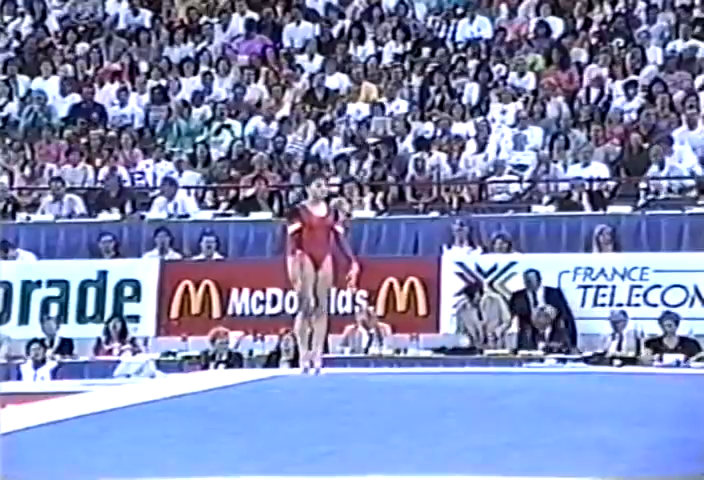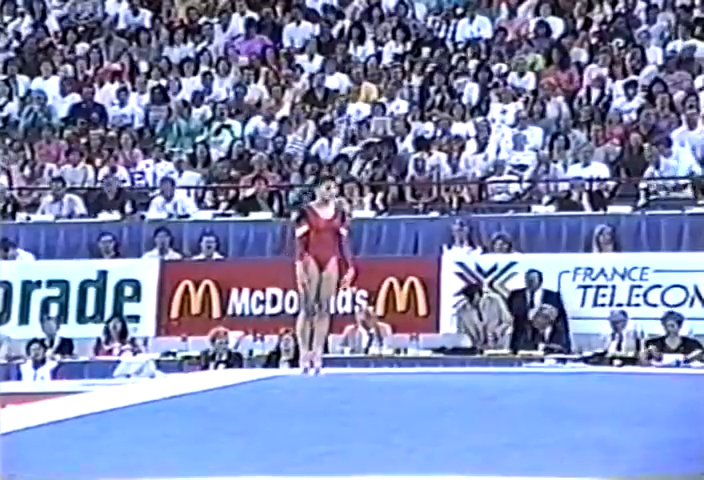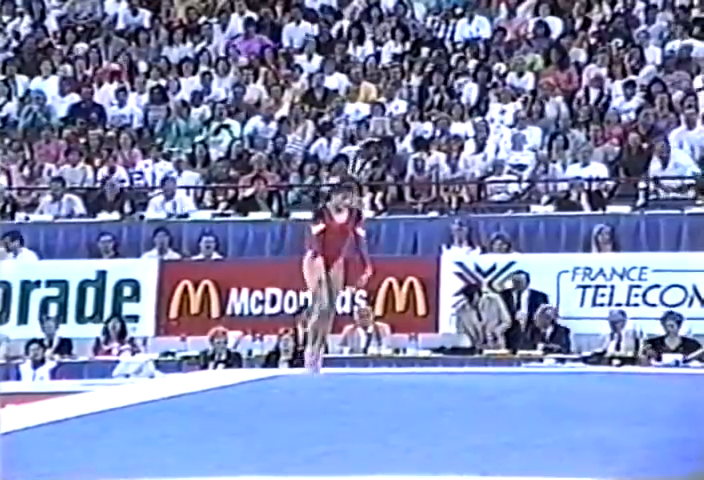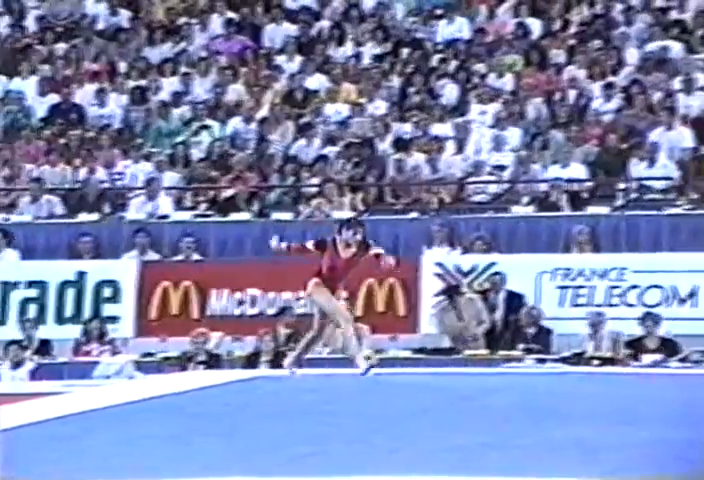
dt=0.3s
person 1, frame 1
left shoulder: (331, 212)
right shoulder: (299, 211)
left elbow: (340, 239)
right elbow: (292, 240)
left wrist: (353, 263)
right wrist: (292, 264)
left hip: (325, 261)
right hip: (305, 260)
left knee: (321, 309)
right knee: (306, 308)
left ankle: (317, 355)
right ankle: (304, 356)
person 1, frame 2
left shoulder: (339, 213)
right shoulder: (306, 212)
left elbow: (343, 242)
right elbow: (300, 243)
left wrist: (349, 268)
right wrist: (300, 268)
left hip: (331, 263)
right hip: (311, 262)
left knee: (324, 310)
right knee: (308, 309)
left ankle: (317, 356)
right ankle: (305, 356)
person 1, frame 3
left shoulder: (355, 214)
right shoulder: (322, 213)
left elbow: (360, 242)
right elbow: (316, 240)
left wrist: (367, 268)
right wrist: (316, 267)
left hip: (336, 262)
right hip: (316, 260)
left knee: (330, 310)
right knee: (322, 307)
left ankle: (317, 355)
right ankle: (311, 351)
person 1, frame 4
left shoulder: (363, 246)
right shoulder: (327, 244)
left elbow: (379, 253)
right elbow: (305, 248)
left wrist: (387, 259)
right wrist: (283, 246)
left hip: (333, 288)
right hip: (318, 286)
left knee: (318, 331)
right knee: (346, 318)
left ankle: (293, 360)
right ankle: (360, 361)
